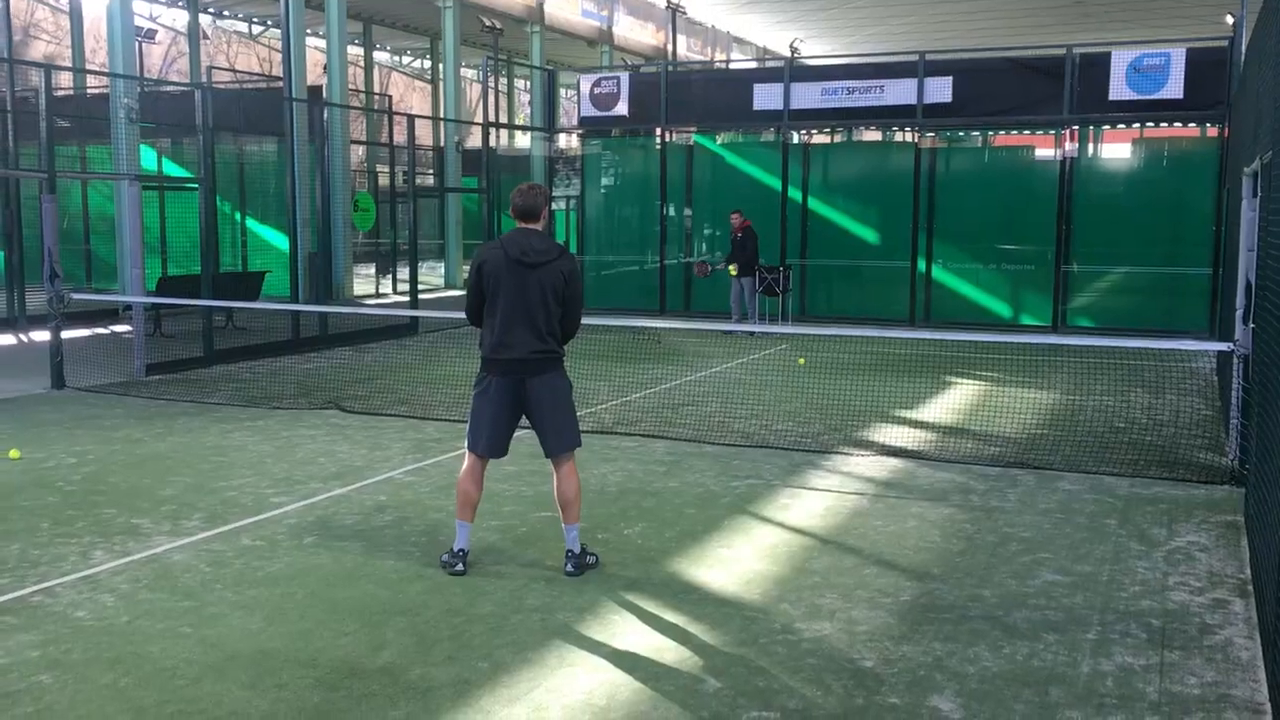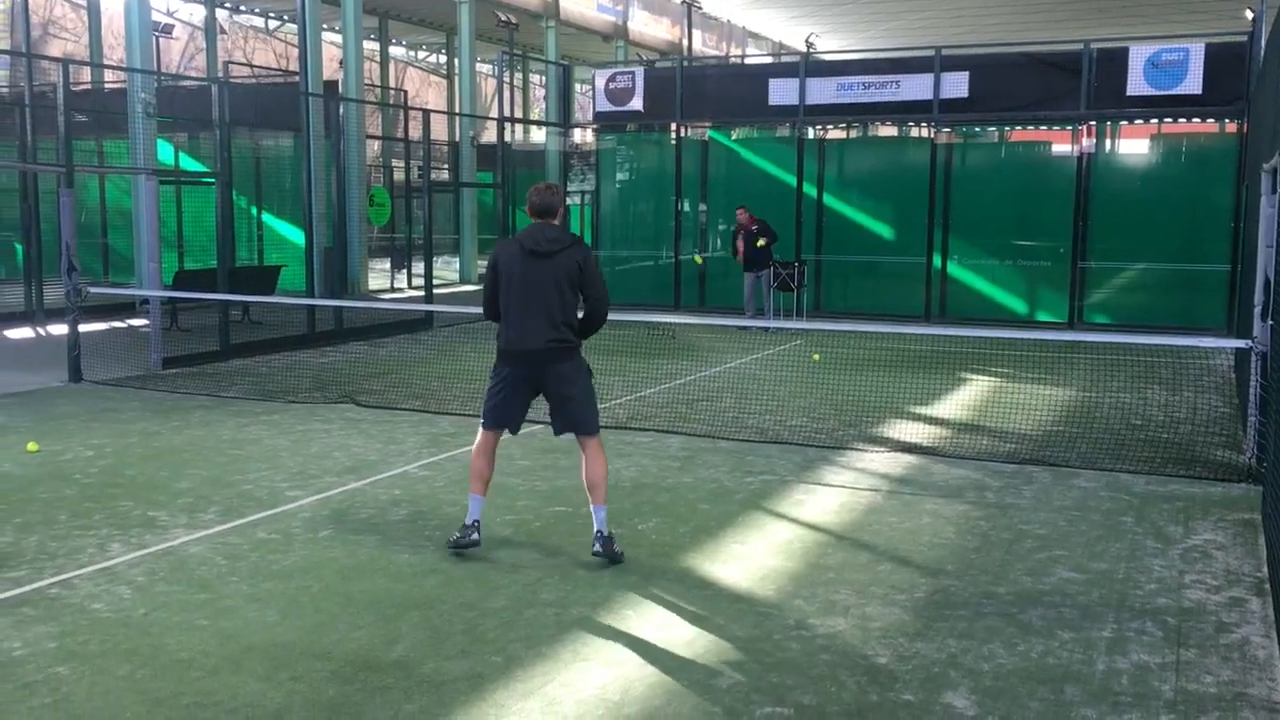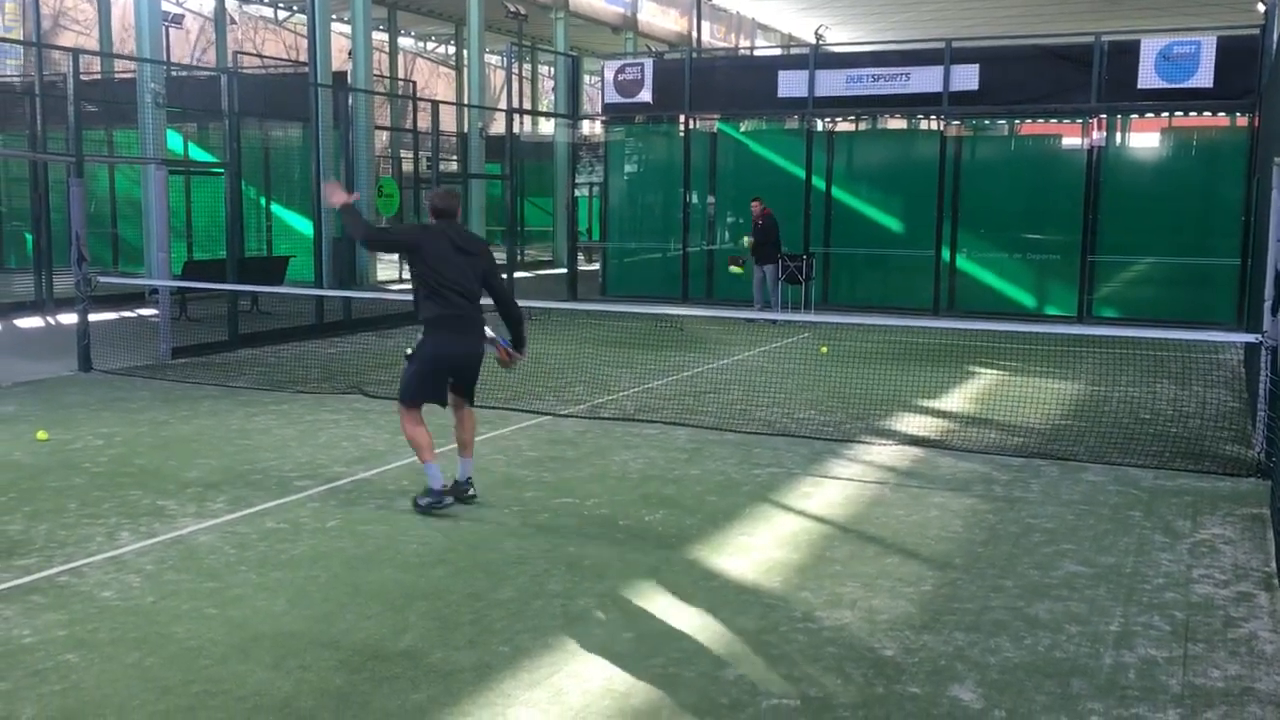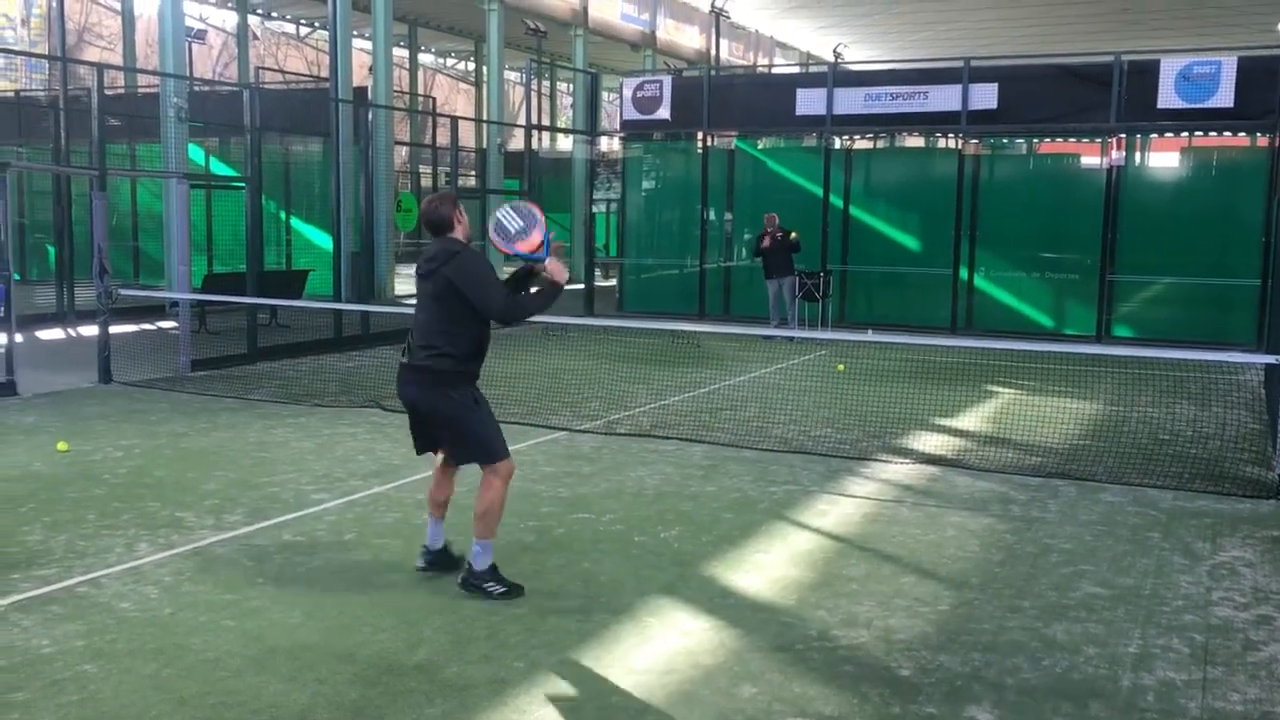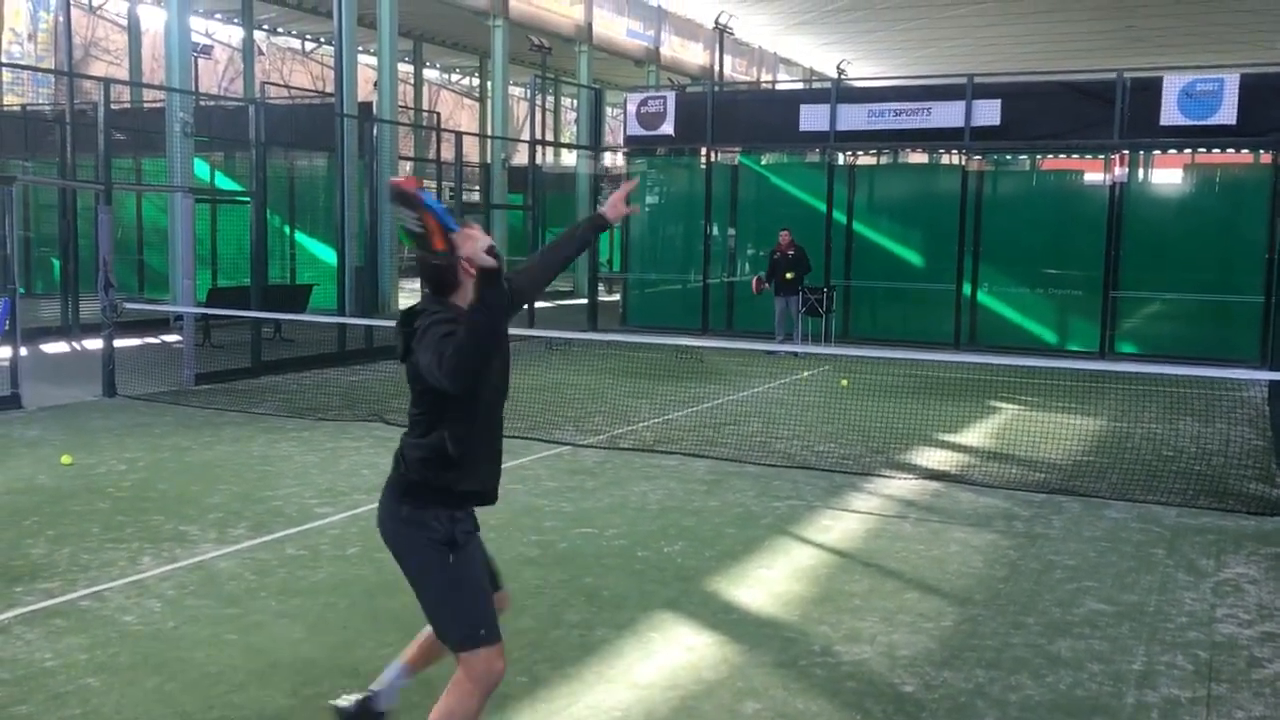
dt=1s
person 1, frame 1
left shoulder: (486, 256)
right shoulder: (563, 261)
left elbow: (473, 315)
right elbow: (571, 324)
left hip: (497, 370)
right hip: (545, 371)
left knee: (475, 460)
right knee: (564, 462)
left ankle: (459, 550)
right ankle: (574, 552)
person 1, frame 2
left shoulder: (504, 251)
right shoulder: (577, 251)
left elbow: (490, 310)
right elbow: (598, 311)
left hip: (514, 359)
right hip: (563, 360)
left knee: (487, 436)
right knee: (591, 443)
left ankle: (472, 525)
right ankle: (602, 535)
person 1, frame 3
left shoulder: (420, 236)
right shoulder: (480, 249)
left elbow: (369, 236)
right elbow: (506, 302)
left wrist: (345, 206)
right wrist: (517, 342)
left hip: (437, 339)
right hip: (472, 340)
left knee: (408, 413)
right knee: (463, 405)
left ankle: (437, 487)
right ankle: (464, 481)
person 1, frame 4
left shoulder: (440, 262)
right shoulder: (465, 259)
left elbow: (496, 296)
right elbow: (505, 312)
left wrist: (532, 271)
right wrist: (552, 286)
left hip: (416, 381)
right hip: (448, 384)
left knee: (449, 460)
right knee: (498, 468)
left ankle: (434, 547)
right ankle: (481, 568)
person 1, frame 5
left shoulder: (465, 315)
right shoulder: (439, 331)
left elbow: (532, 276)
right elbow: (459, 378)
left wrist: (599, 221)
right wrist: (478, 271)
left hip: (436, 505)
right hip: (429, 512)
left knee: (490, 600)
right knee: (485, 666)
